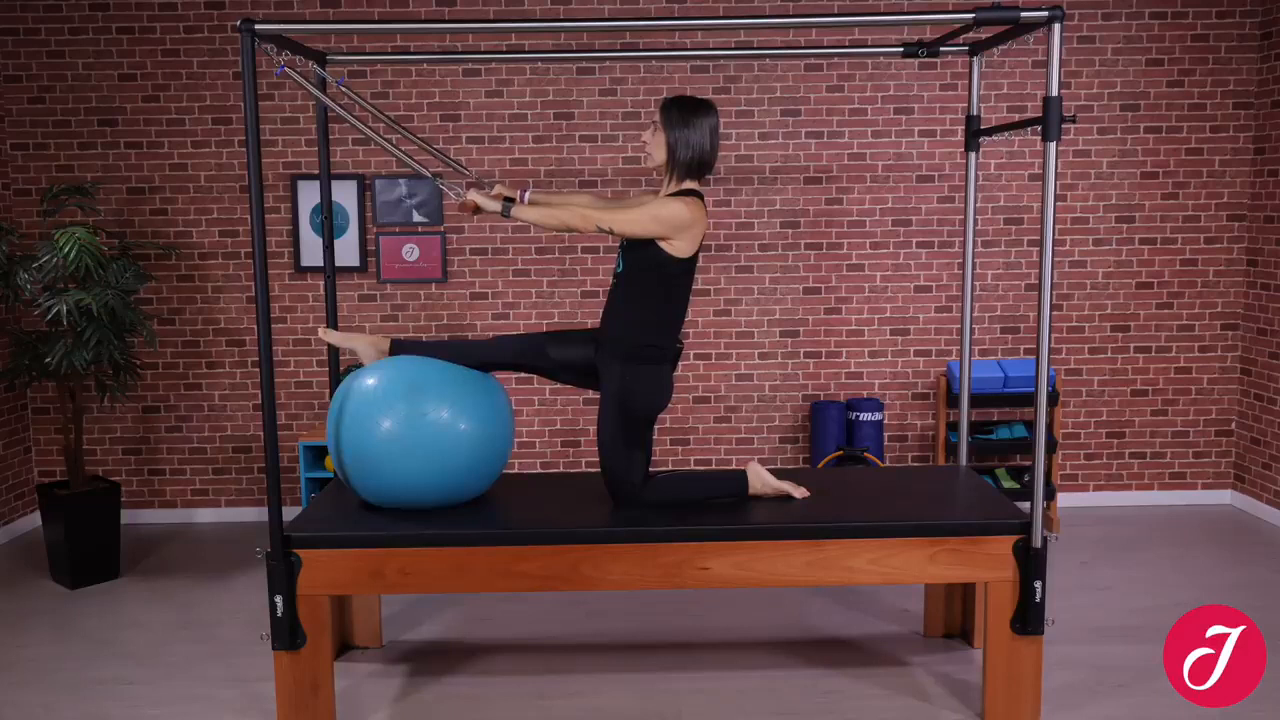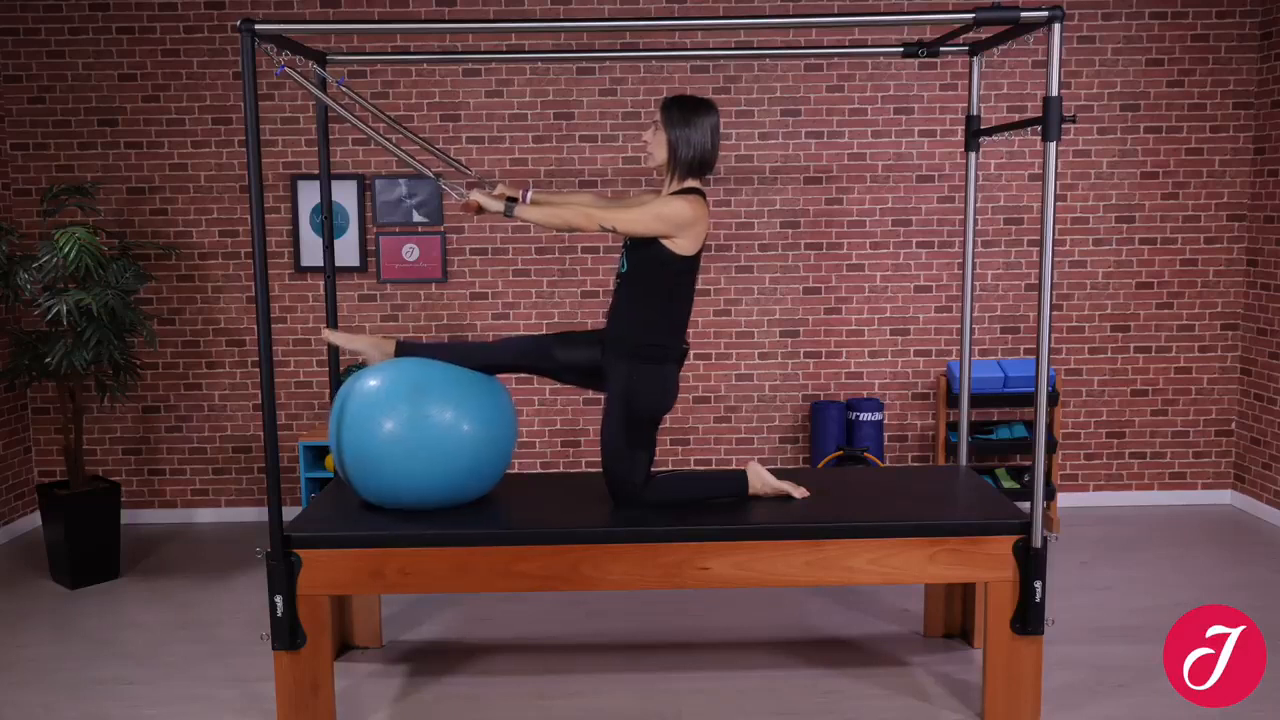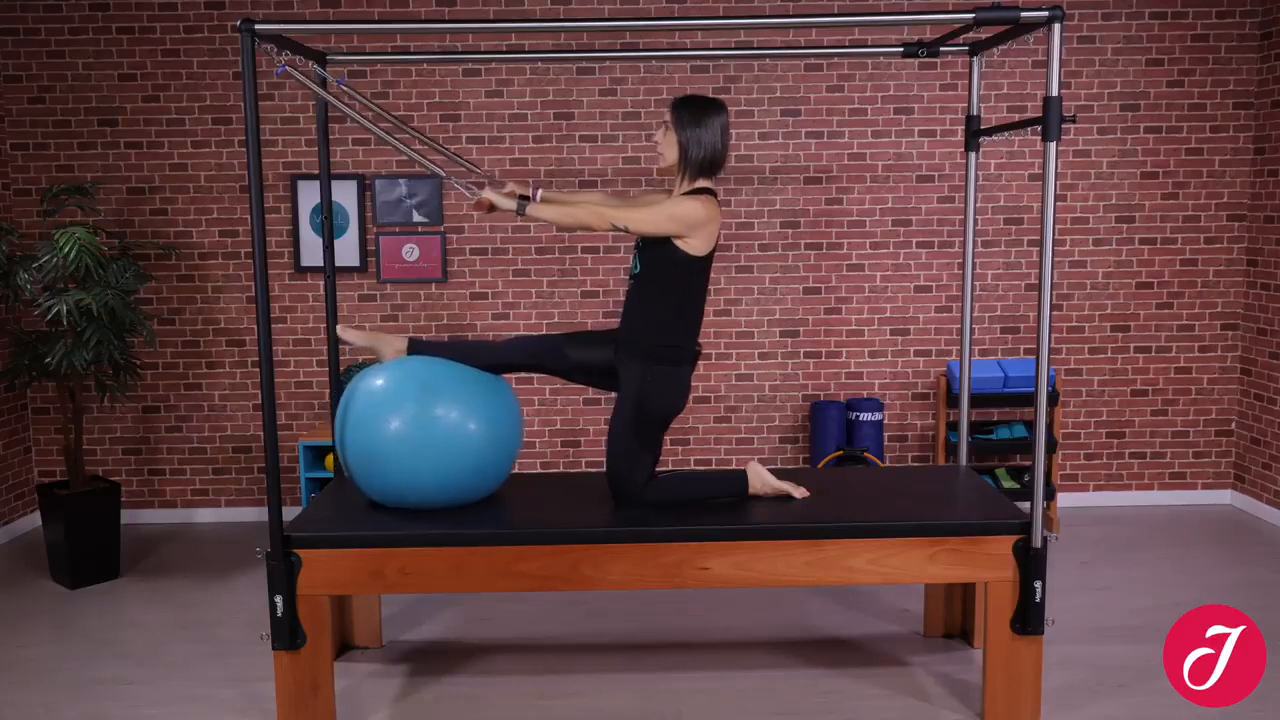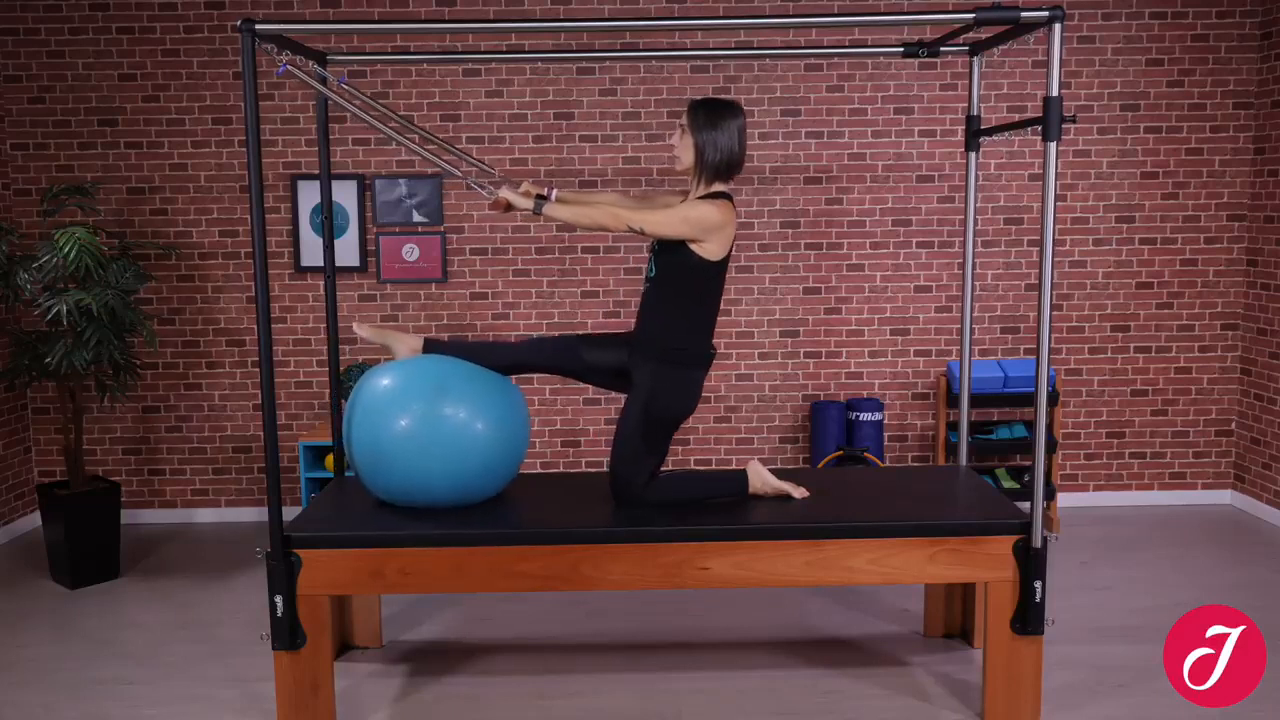
dt=0.4s
person 1, frame 1
left shoulder: (683, 211)
right shoulder: (664, 201)
left elbow: (586, 222)
right elbow: (597, 202)
left wrist: (502, 209)
right wrist: (524, 195)
left hip: (640, 366)
right hip: (616, 348)
left knee: (628, 488)
right knee: (506, 350)
left ankle: (748, 482)
right ankle: (387, 349)
person 1, frame 2
left shoulder: (686, 209)
right shoulder: (665, 199)
left elbow: (588, 221)
right elbow: (598, 202)
left wrist: (506, 209)
right wrist: (525, 195)
left hip: (647, 366)
right hip: (620, 348)
left knee: (628, 488)
right knee: (514, 353)
left ankle: (748, 481)
right ankle: (392, 352)
person 1, frame 3
left shoulder: (698, 209)
right shoulder: (676, 199)
left elbow: (601, 219)
right elbow: (608, 200)
left wrist: (518, 207)
right wrist: (536, 194)
left hip: (660, 366)
right hip: (634, 349)
left knee: (629, 487)
right knee: (527, 351)
left ankle: (749, 481)
right ankle: (405, 349)
person 1, frame 4
left shoulder: (714, 213)
right shoulder: (690, 202)
left elbow: (616, 220)
right elbow: (622, 200)
left wrist: (535, 206)
right wrist: (550, 194)
left hip: (674, 369)
right hip: (648, 351)
left knee: (630, 487)
right knee: (541, 352)
left ankle: (749, 481)
right ankle: (421, 348)
